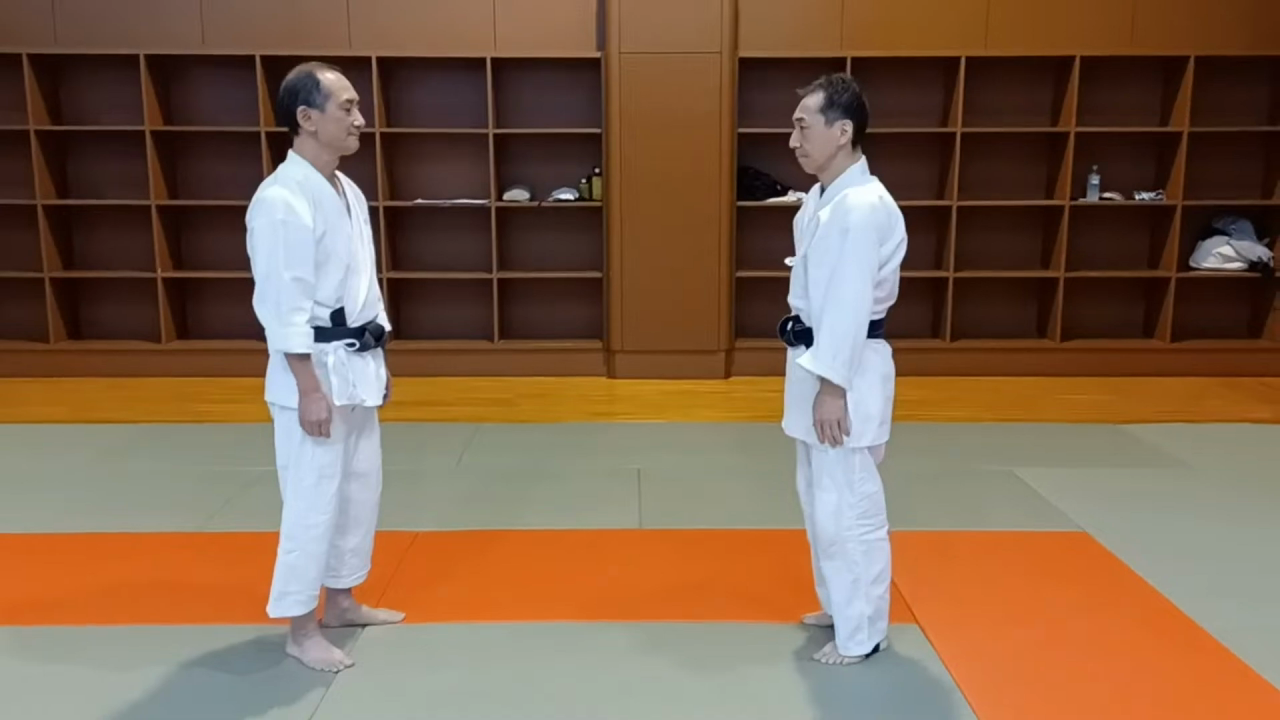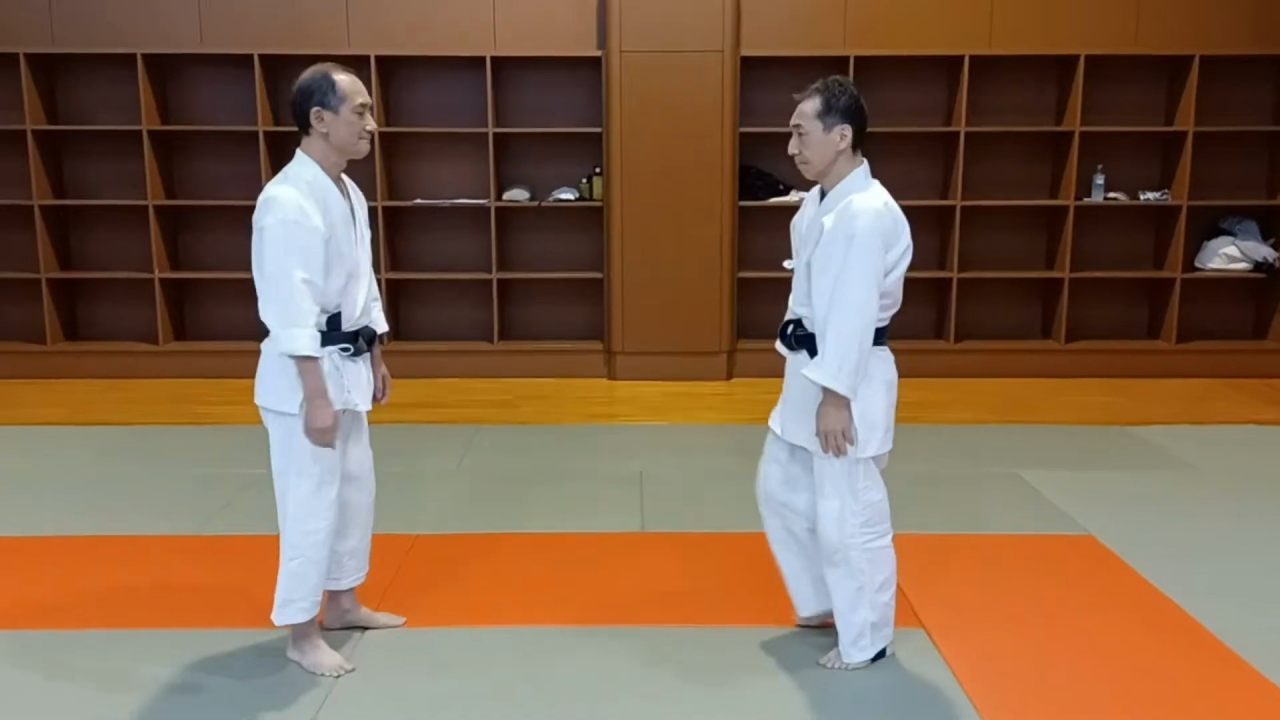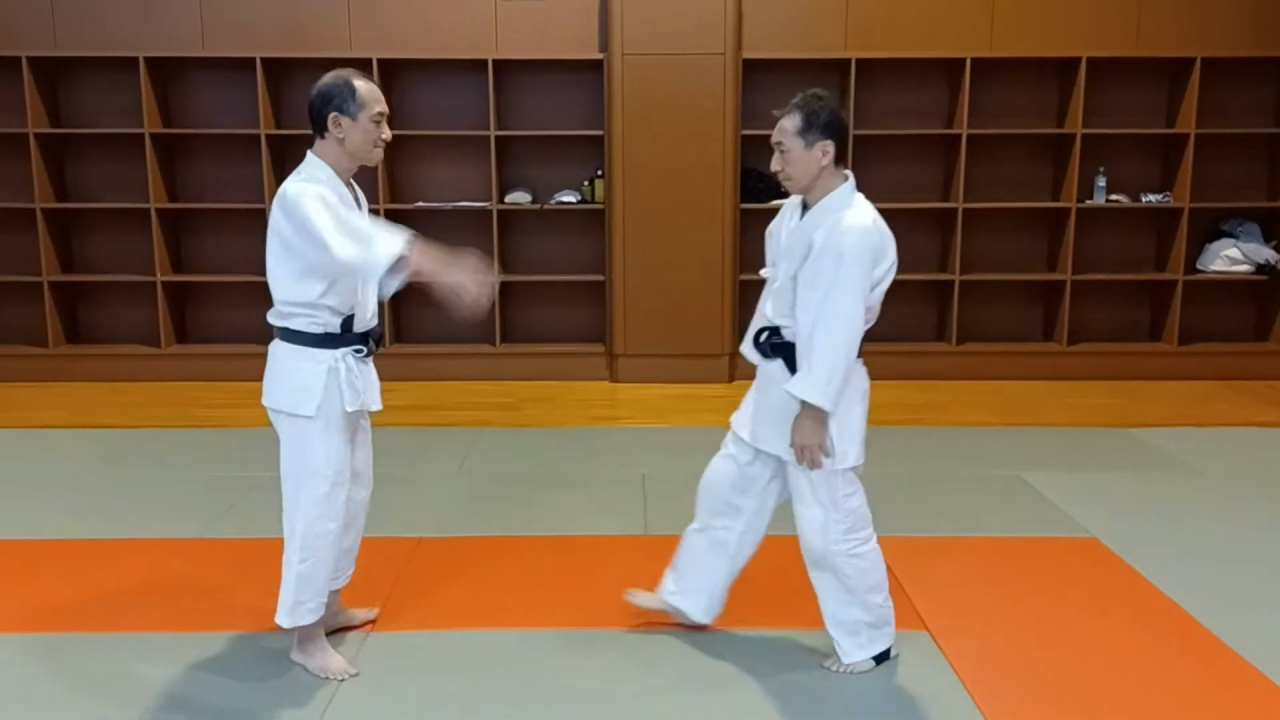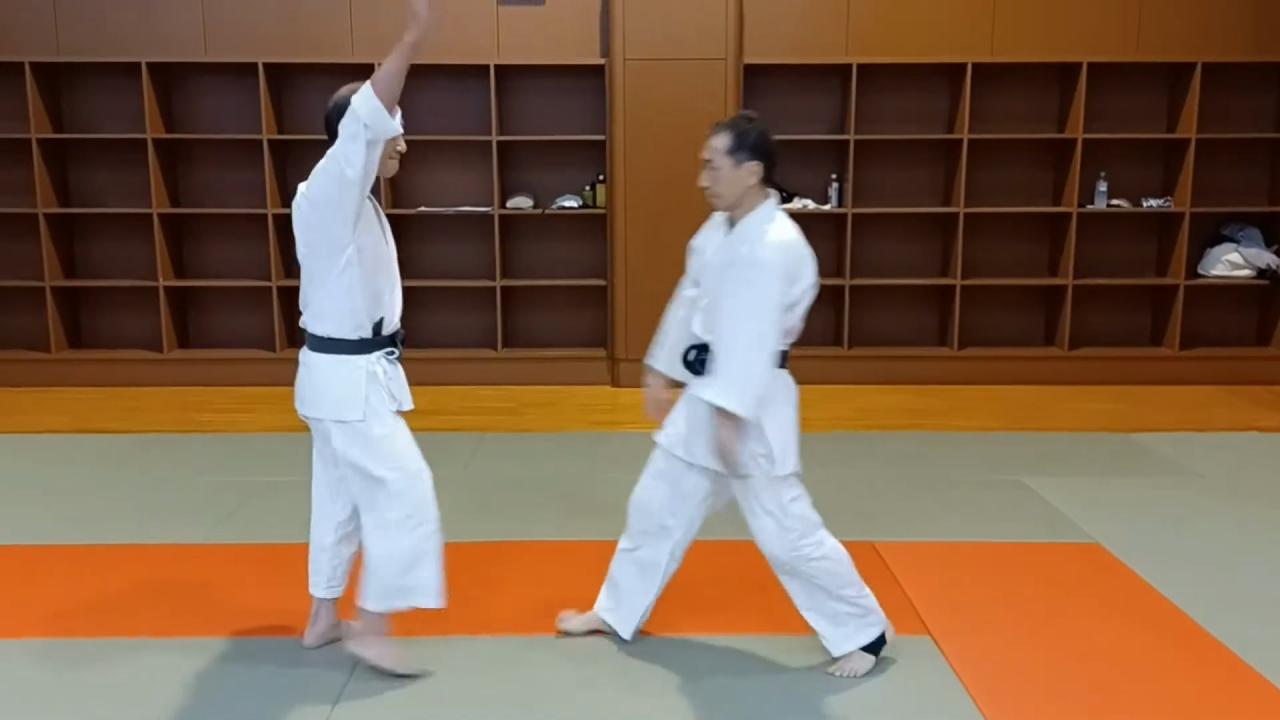
dt=0.3s
person 1, frame 1
left shoulder: (347, 191)
right shoulder: (281, 200)
right elbow: (282, 305)
left wrist: (377, 358)
right wrist: (310, 389)
left hip: (356, 364)
right hip: (315, 370)
left knee: (359, 487)
right knee: (314, 498)
left ankle: (340, 601)
right ankle: (301, 627)
person 1, frame 2
left shoulder: (347, 192)
right shoulder: (289, 201)
right elbow: (290, 307)
left wrist: (374, 358)
right wrist: (315, 396)
left hip: (345, 365)
right hip: (303, 374)
left knee: (354, 488)
right knee: (311, 504)
left ankle: (341, 602)
right ankle: (302, 632)
person 1, frame 3
left shoulder: (342, 191)
right shoulder: (303, 196)
left elbow: (372, 242)
right elbow: (362, 251)
left wrist: (443, 266)
right wrist: (441, 271)
left hip: (340, 366)
right hip: (311, 373)
left knee: (350, 489)
right knee: (318, 503)
left ankle: (326, 604)
right ankle: (305, 635)
person 1, frame 4
left shoulder: (352, 196)
right shoulder: (326, 197)
right elbow: (366, 122)
left hip: (352, 368)
right hip: (346, 376)
left knee: (343, 498)
right knee: (403, 489)
left ankle: (323, 618)
right ankle: (374, 625)
person 2, frame 1
left shoulder: (863, 208)
right shoulder: (823, 198)
left elbow: (848, 306)
left wrist: (832, 388)
left hip: (847, 371)
right hip: (818, 362)
left knee: (846, 510)
right knee: (822, 501)
left ankle: (861, 633)
right ankle: (843, 606)
person 2, frame 2
left shoulder: (869, 213)
right shoulder: (820, 202)
left elbow: (854, 314)
left wrist: (836, 397)
left hip: (849, 378)
right hip: (813, 369)
left knee: (848, 519)
right knee: (781, 493)
left ankle: (864, 640)
right ankle: (825, 601)
person 2, frame 3
left shoulder: (856, 230)
right shoulder: (794, 213)
left elbow: (836, 330)
left wrist: (812, 412)
right wrist: (759, 358)
left hip: (821, 392)
right hip: (778, 382)
left knee: (832, 527)
right knee: (728, 491)
left ankle: (870, 642)
right ankle: (689, 598)
person 2, frame 4
left shoulder: (777, 245)
right shoulder: (717, 229)
left elbow: (752, 337)
right elbow: (689, 304)
left wrist: (730, 419)
right wrist: (661, 370)
left hip: (749, 404)
right hip: (705, 393)
left knee: (787, 532)
right knee: (656, 507)
left ankle: (862, 632)
right ankle: (616, 612)
